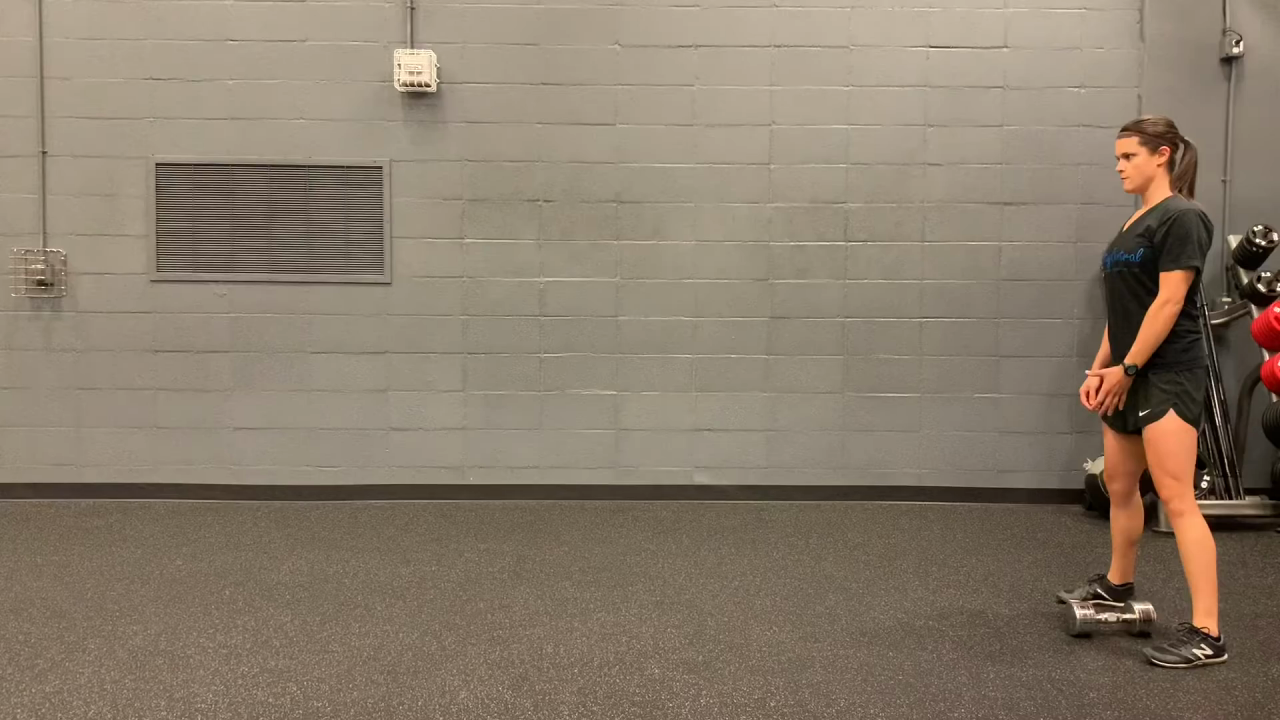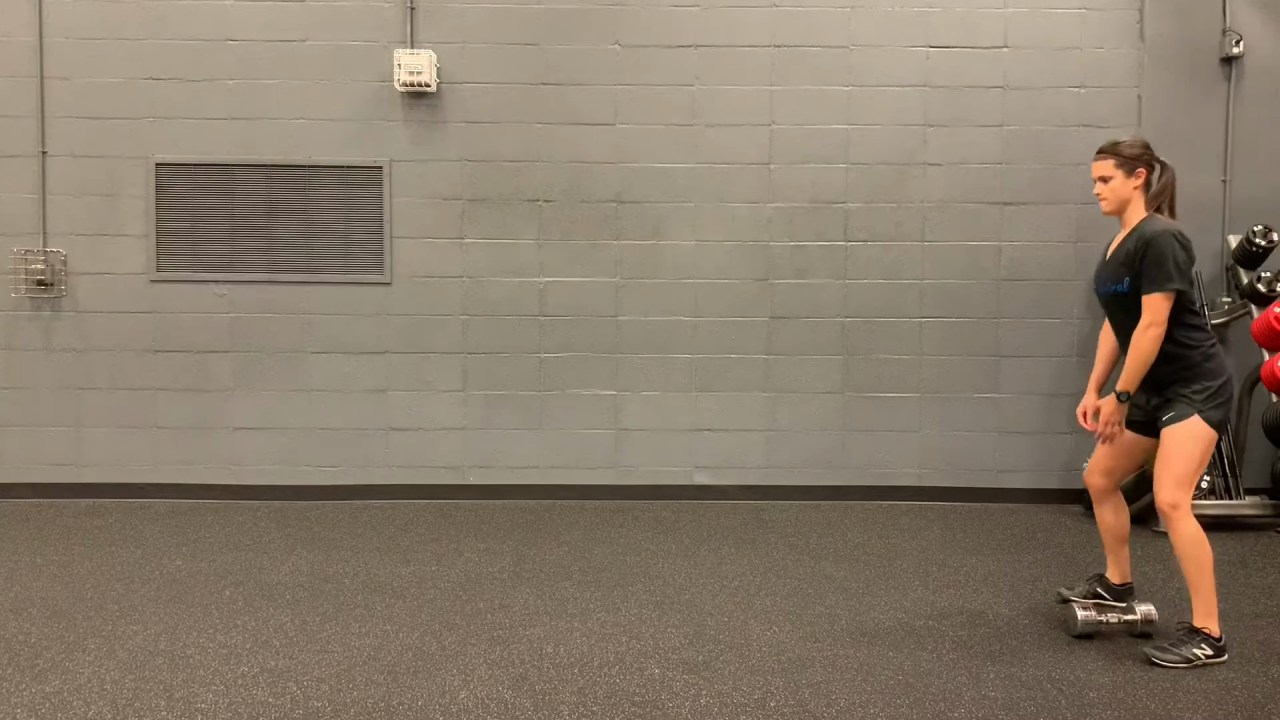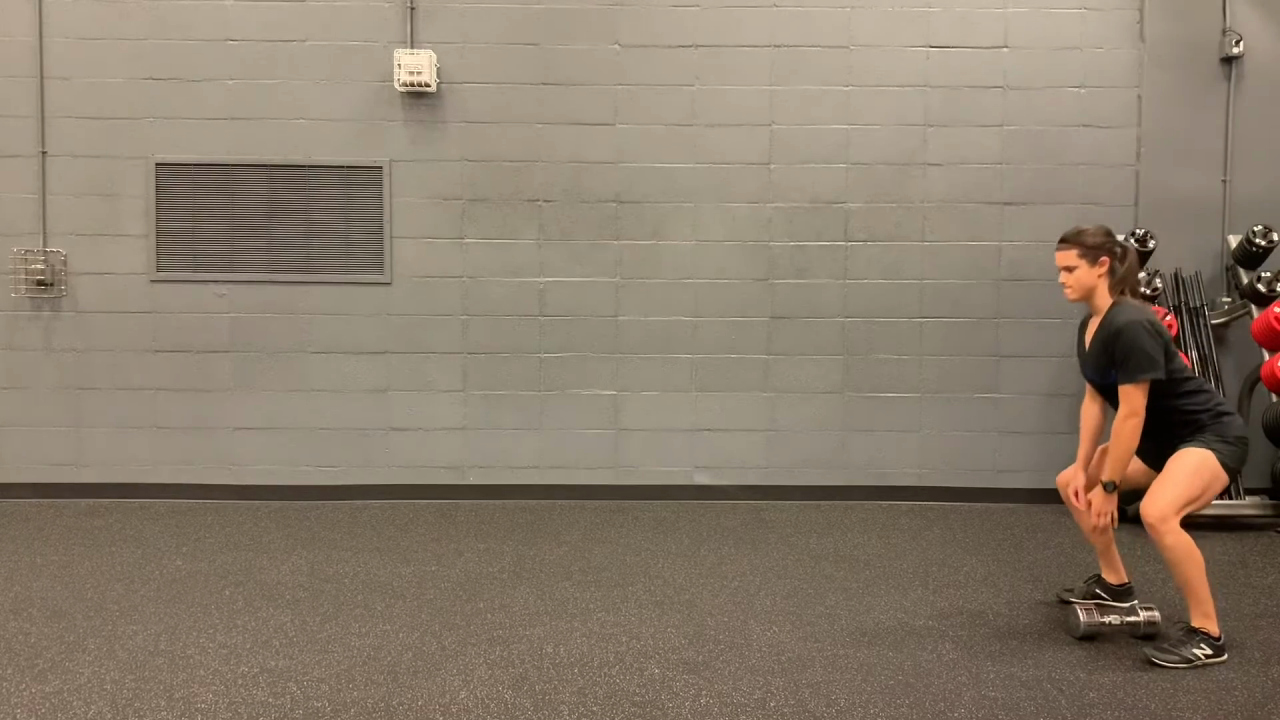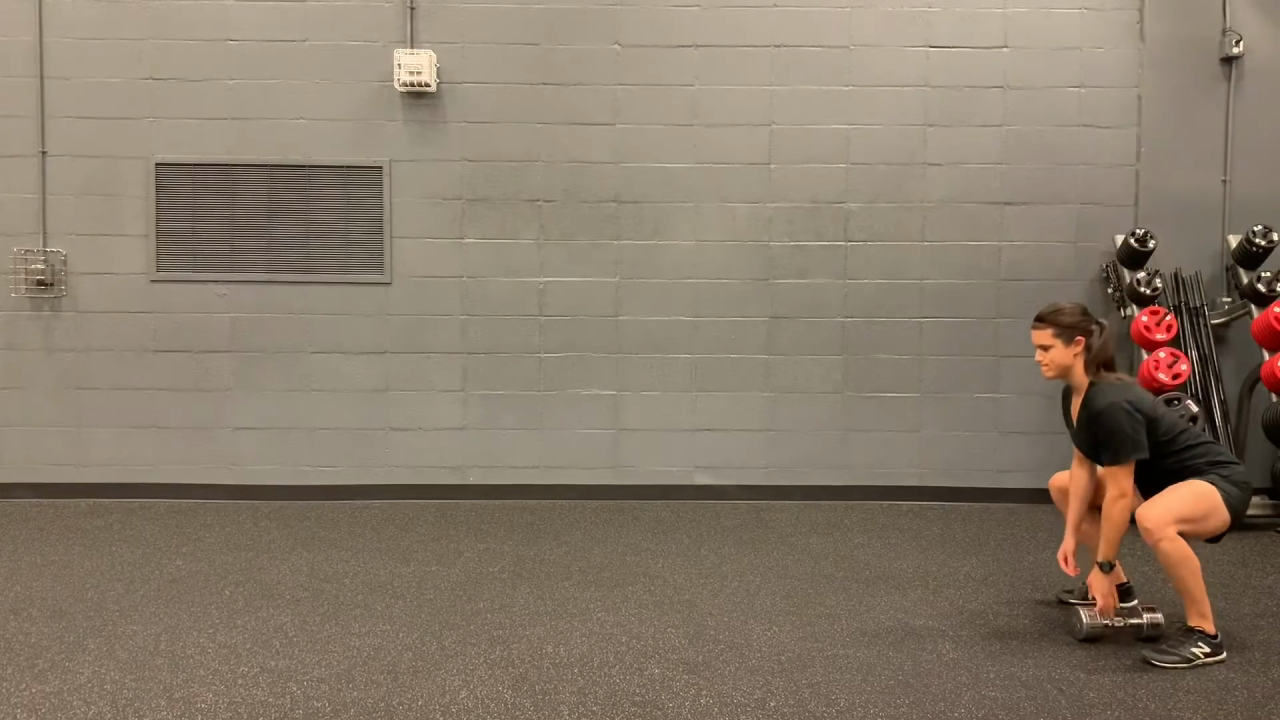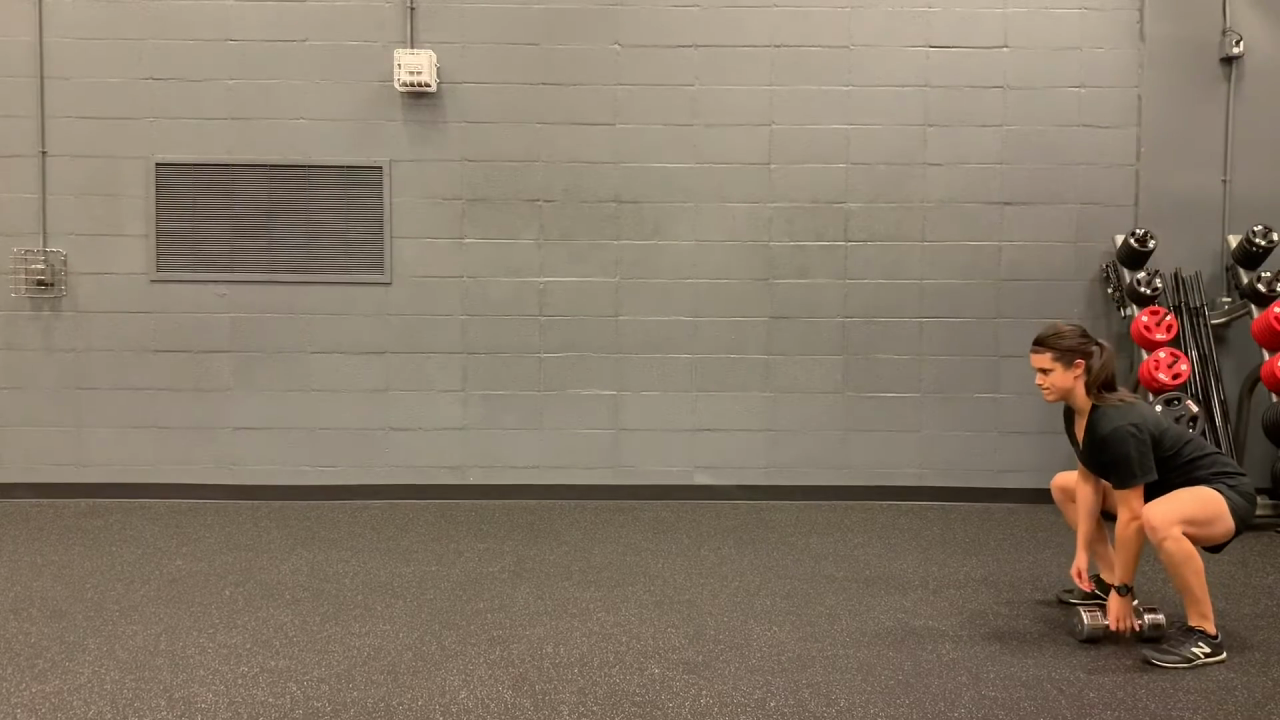
dt=0.5s
person 1, frame 1
left shoulder: (1182, 218)
right shoulder: (1136, 222)
left elbow: (1169, 303)
left wrist: (1126, 369)
right wrist: (1099, 368)
left hip: (1167, 378)
right hip: (1129, 376)
left knee: (1176, 498)
right knee: (1119, 487)
left ankle: (1207, 634)
right ankle: (1116, 586)
person 1, frame 2
left shoulder: (1160, 238)
right shoulder: (1118, 244)
left elbow: (1153, 327)
right elbow: (1115, 324)
left wrist: (1120, 397)
right wrist: (1094, 390)
left hip: (1195, 387)
right hip: (1150, 388)
left knee: (1171, 500)
right knee: (1100, 479)
left ankle: (1208, 634)
right ankle: (1116, 585)
person 1, frame 3
left shoulder: (1130, 326)
right shoulder: (1088, 326)
left elbow: (1132, 415)
right elbow: (1094, 401)
left wrist: (1108, 489)
right wrist: (1082, 471)
left hip: (1213, 436)
right hip: (1162, 438)
left knee: (1157, 512)
right knee: (1069, 485)
left ankle: (1207, 634)
right ankle: (1115, 584)
person 1, frame 4
left shoulder: (1112, 404)
right shoulder: (1073, 395)
left elbow: (1120, 495)
right elbow: (1083, 466)
left wrist: (1103, 568)
right wrist: (1070, 535)
left hip: (1218, 482)
right hip: (1160, 479)
left knee: (1152, 519)
right knee: (1061, 486)
left ankle: (1204, 634)
right ankle: (1118, 587)
person 1, frame 5
left shoulder: (1118, 426)
right shoulder: (1075, 412)
left elbow: (1132, 517)
right elbow: (1089, 480)
left wrist: (1123, 593)
right wrist: (1082, 550)
left hip: (1223, 494)
right hip: (1165, 487)
left knee: (1158, 519)
right knee: (1063, 486)
left ankle: (1204, 633)
right ankle: (1106, 580)
